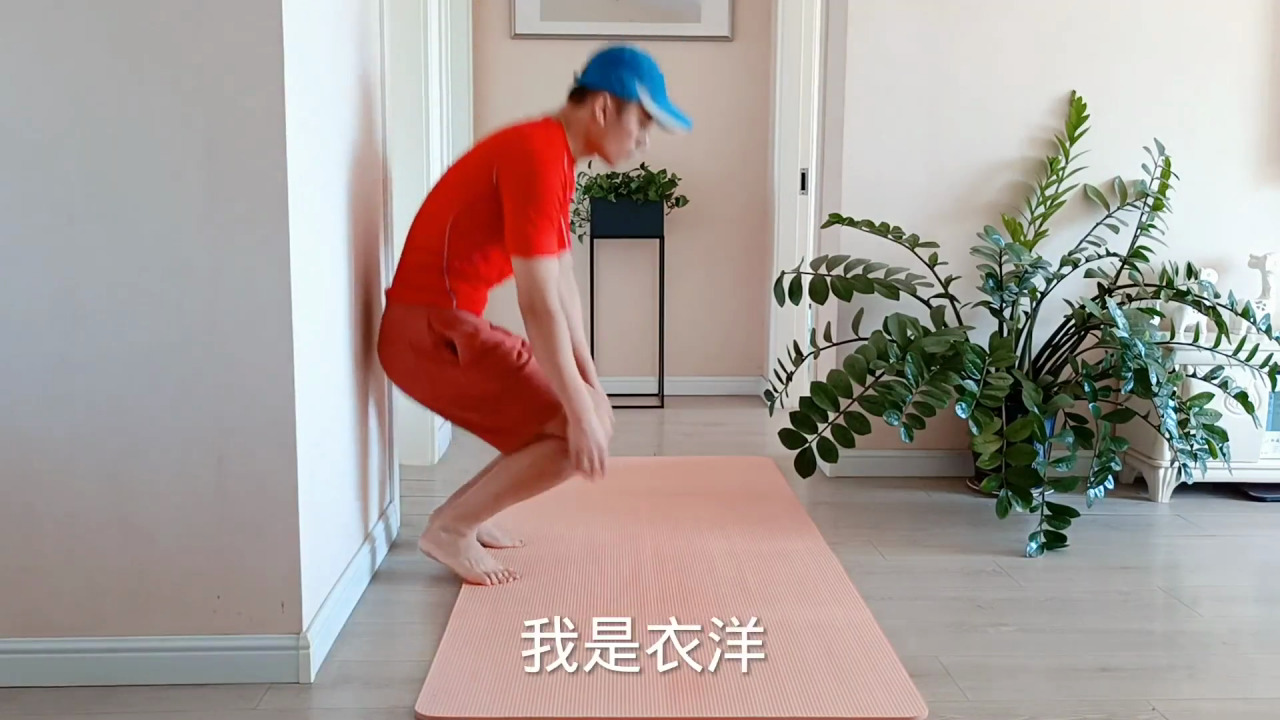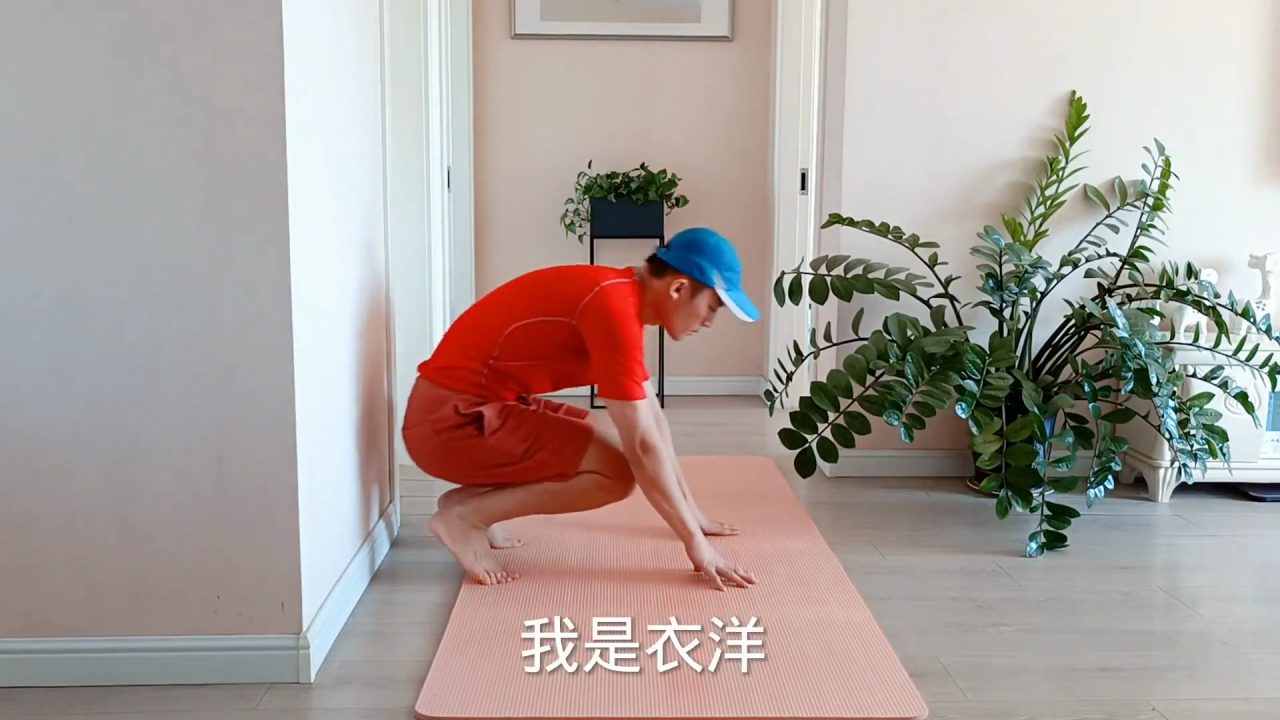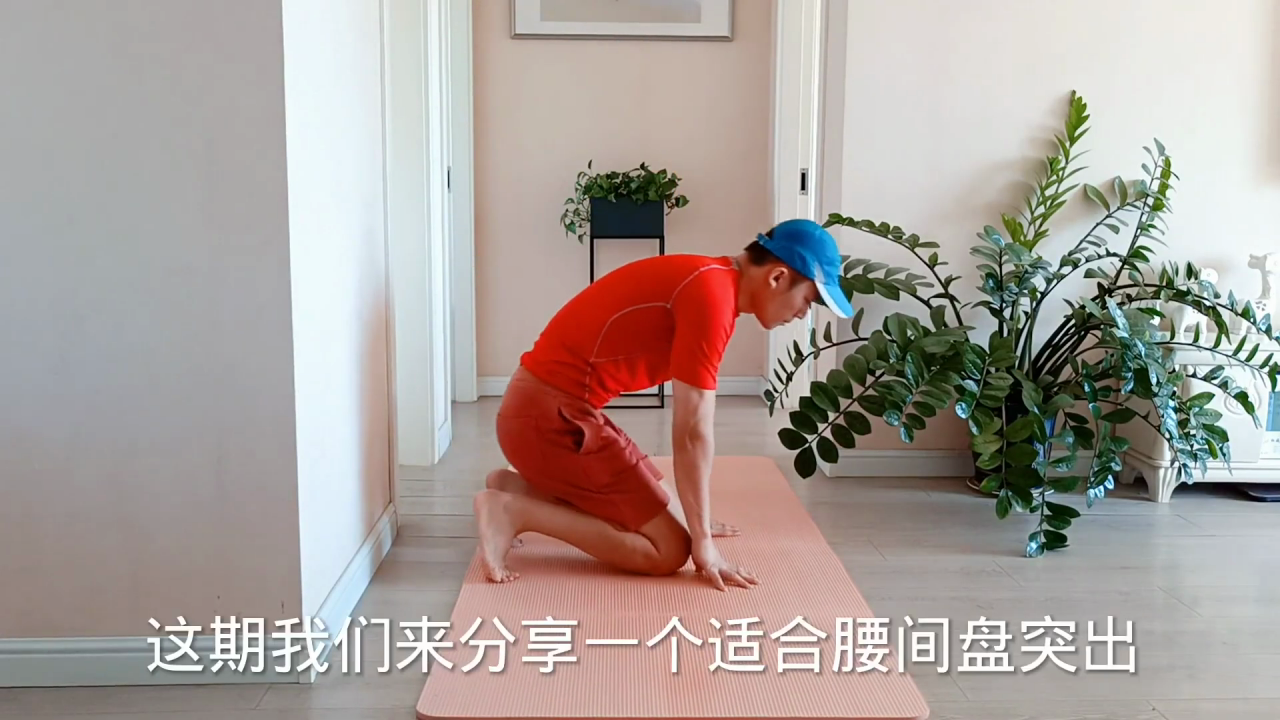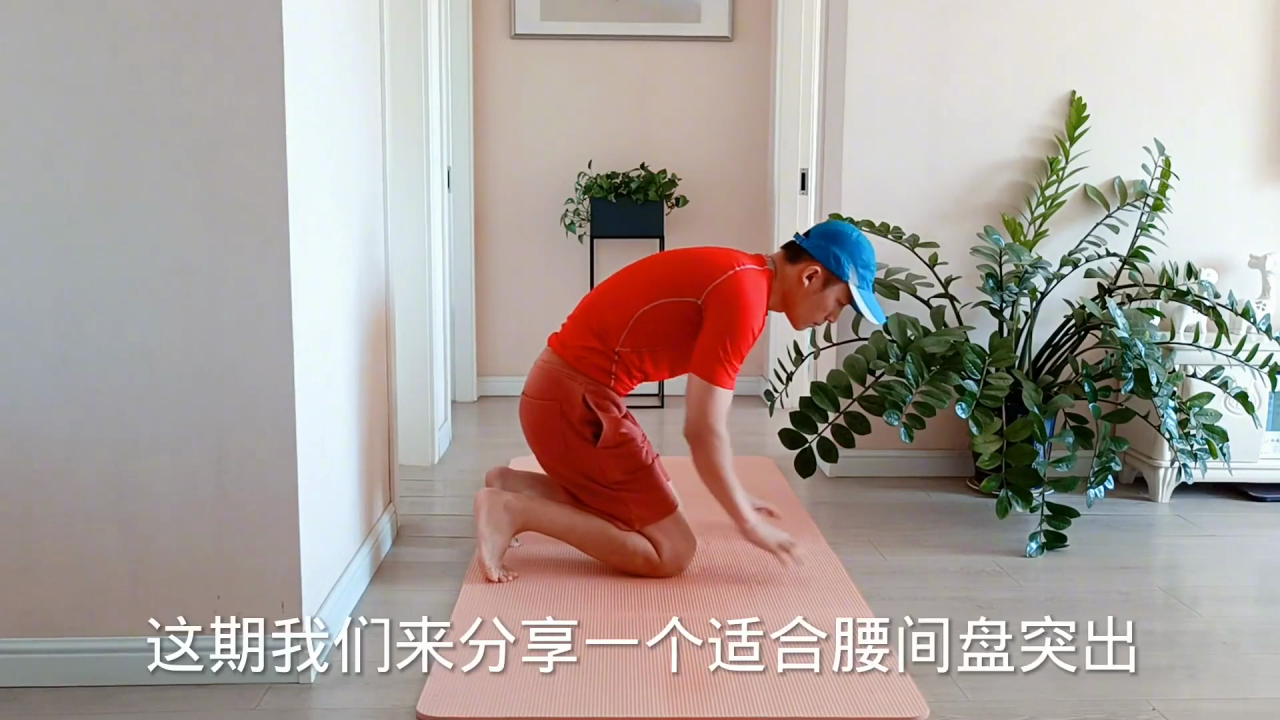
dt=0.5s
person 1, frame 1
left shoulder: (552, 155)
right shoulder: (539, 156)
left elbow: (562, 285)
right elbow: (540, 305)
left wrist: (590, 383)
right wrist: (583, 413)
left hip: (446, 322)
right hip: (431, 331)
left knee: (589, 413)
right knee: (581, 431)
left ankle: (470, 513)
right ankle: (451, 529)
person 1, frame 2
left shoulder: (621, 296)
right shoulder: (615, 310)
left elbow: (652, 420)
right elbow: (643, 445)
left wrist: (688, 510)
right wrist: (694, 540)
left hip: (462, 405)
right hip: (449, 421)
left knee: (613, 445)
right knee: (616, 472)
left ankle: (475, 500)
right ankle: (466, 516)
person 1, frame 3
left shoulder: (709, 281)
right shoulder: (712, 296)
left elbow: (692, 424)
right elbow: (692, 433)
left wrist: (695, 517)
right wrist: (703, 542)
left hip: (546, 405)
right hip: (551, 415)
left knee: (661, 508)
right knee: (668, 550)
left ankle: (518, 487)
right ankle: (512, 510)
person 1, frame 4
left shoulder: (744, 279)
right shoulder: (743, 297)
left elbow: (713, 408)
right elbow: (702, 429)
left wrist: (737, 496)
right wrist: (746, 520)
left hip: (568, 388)
right hip: (574, 400)
left knee: (641, 507)
right knee: (671, 553)
left ankle: (514, 486)
right ankle: (514, 510)
